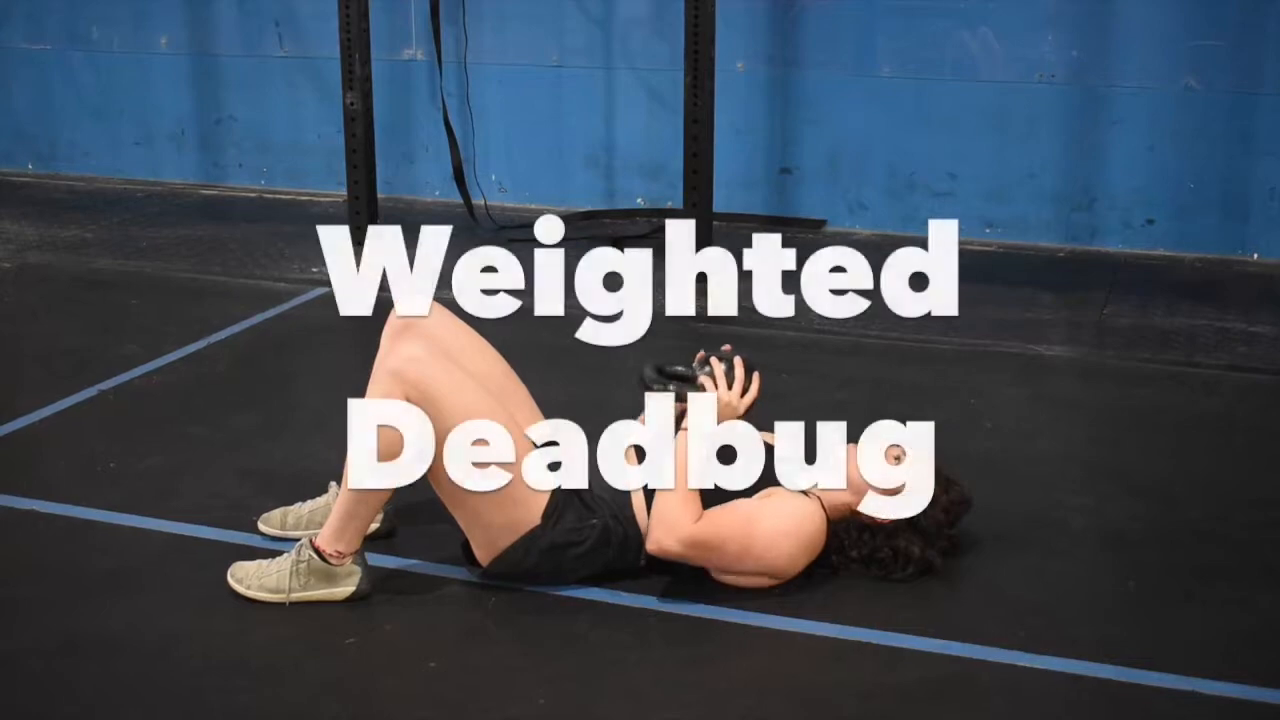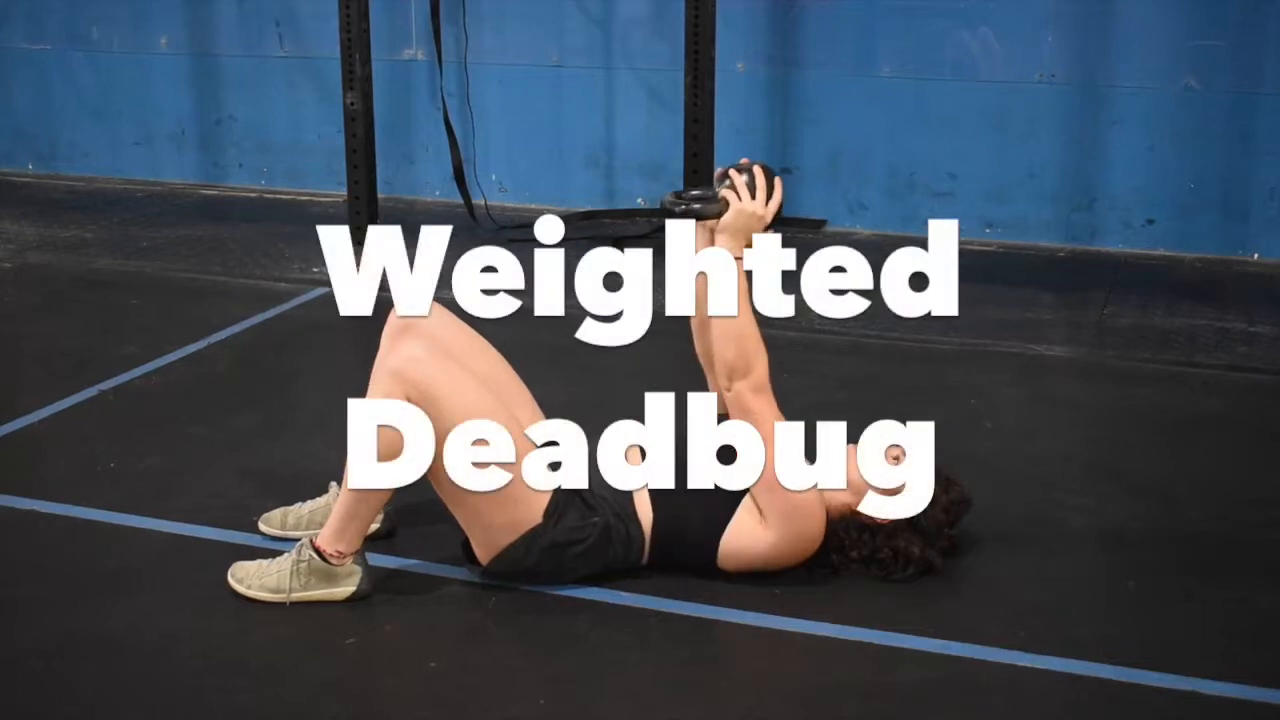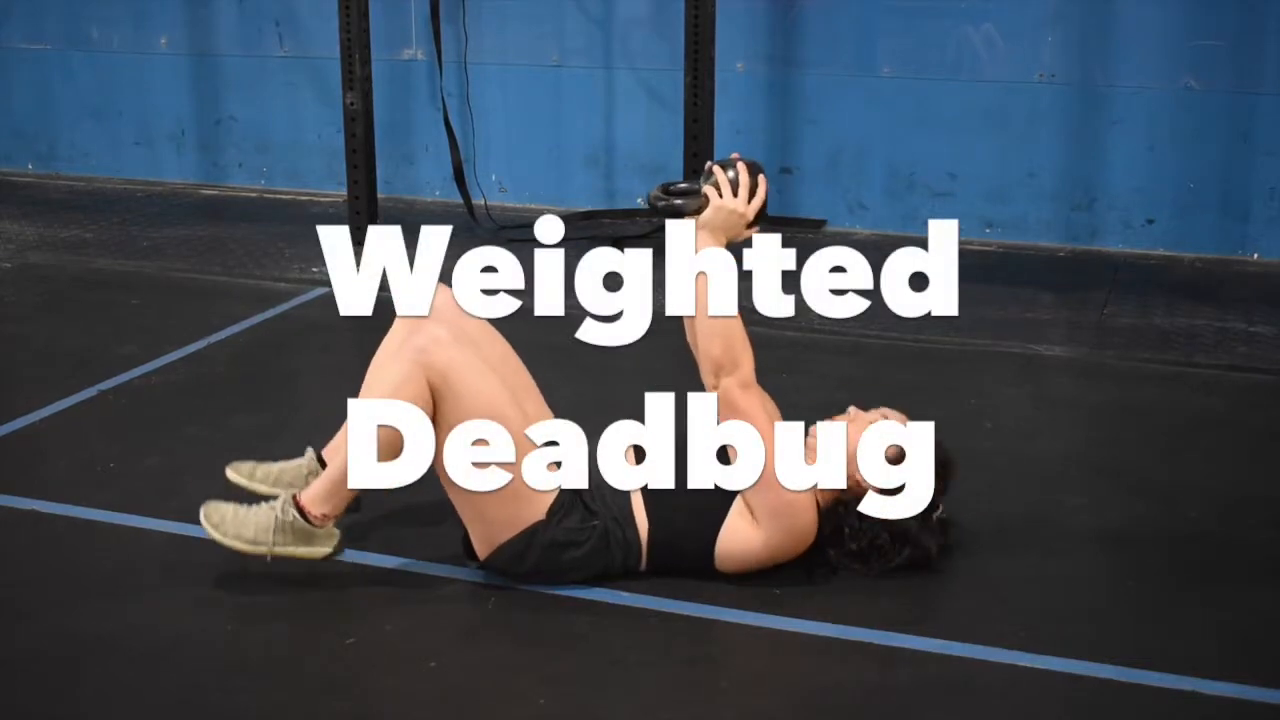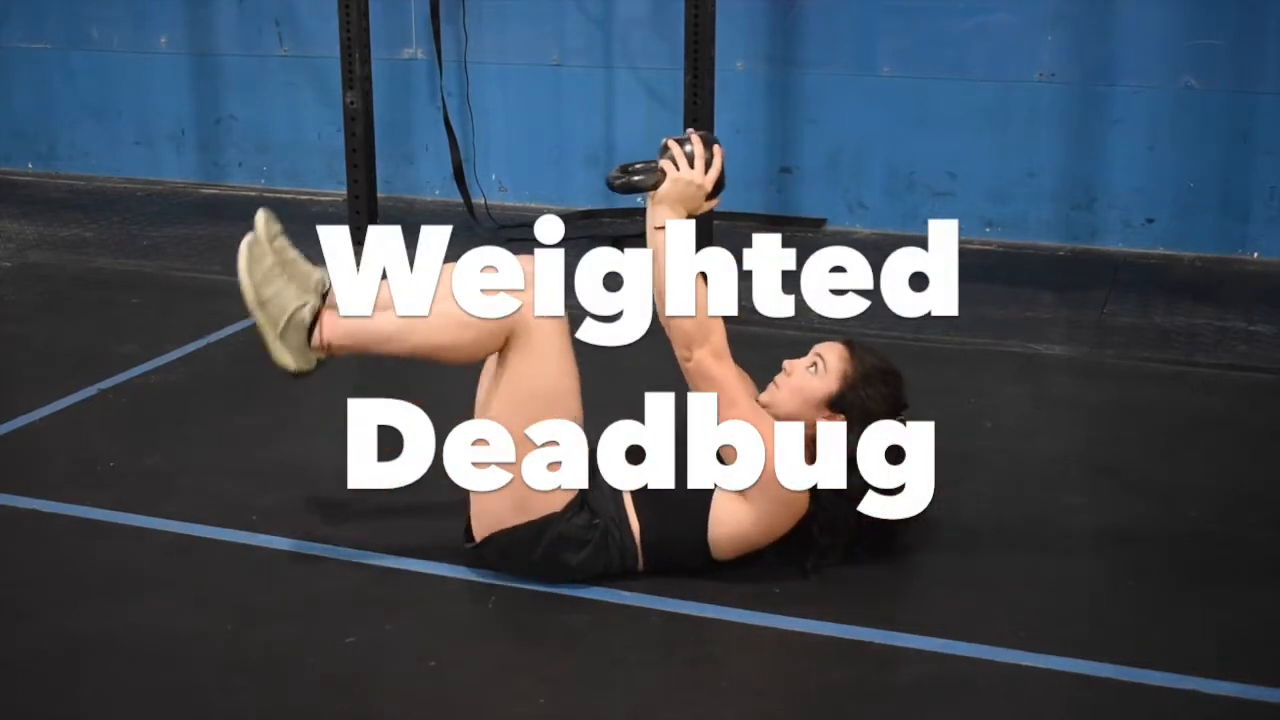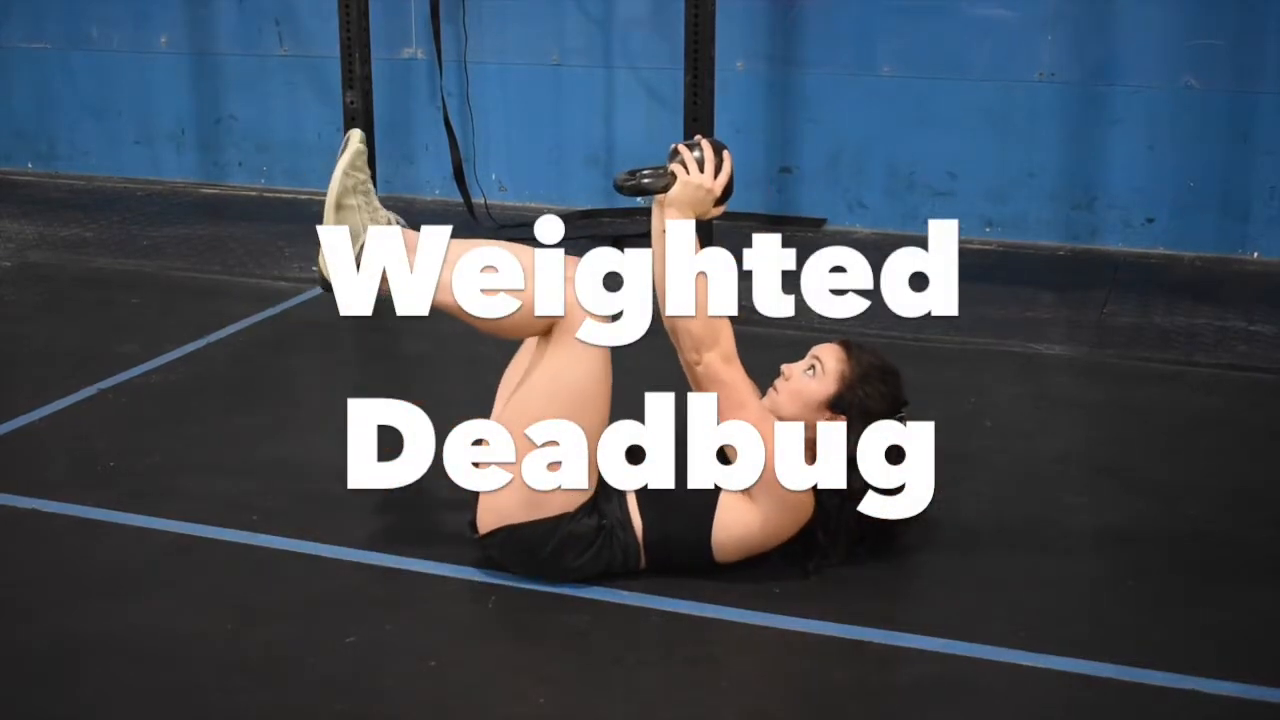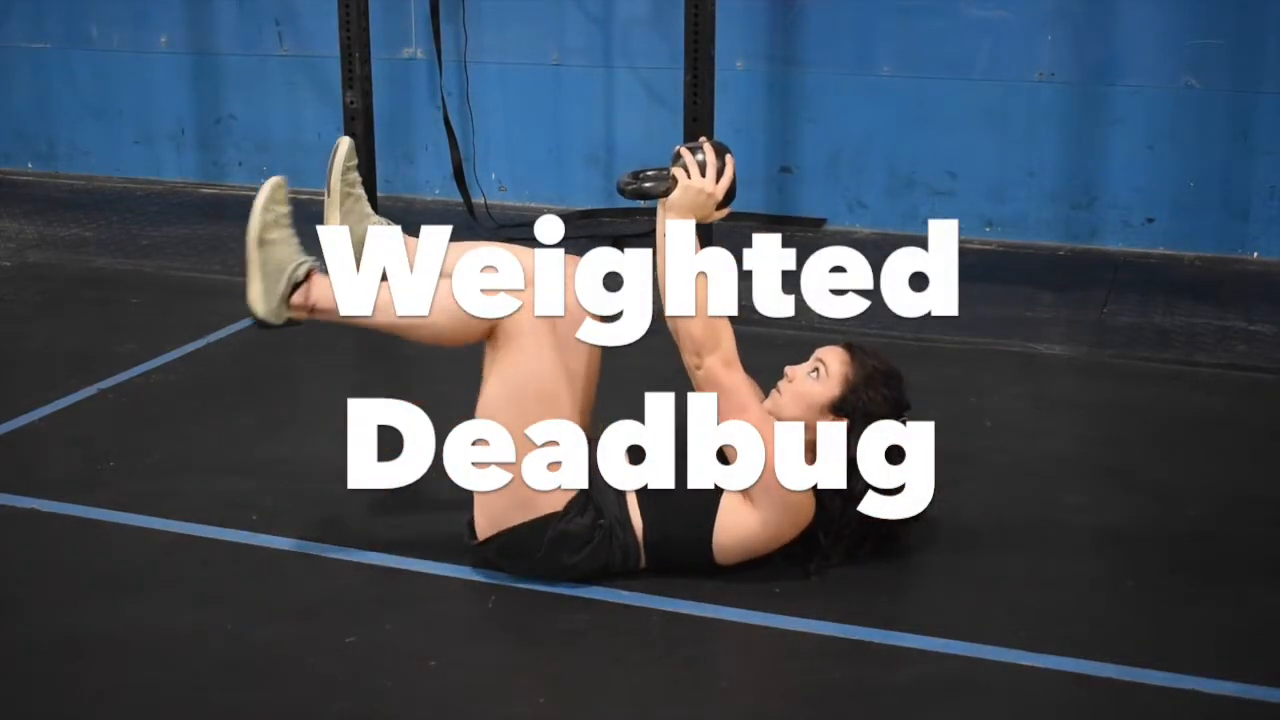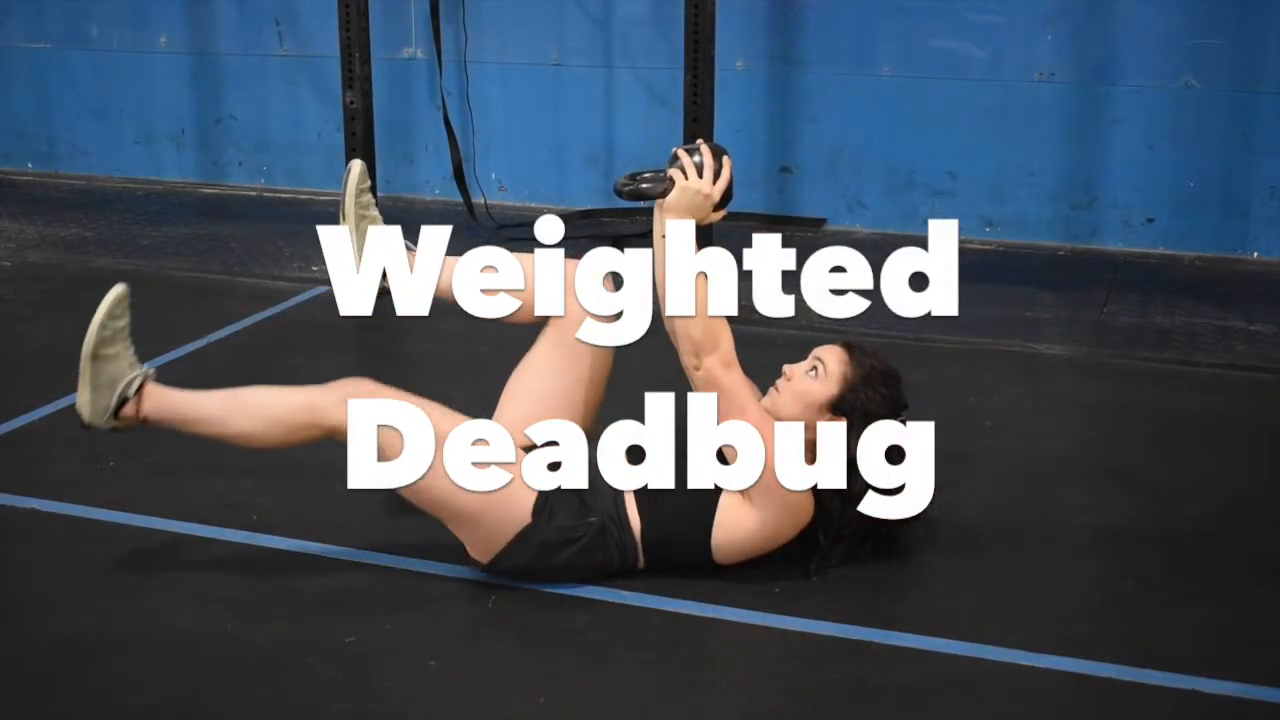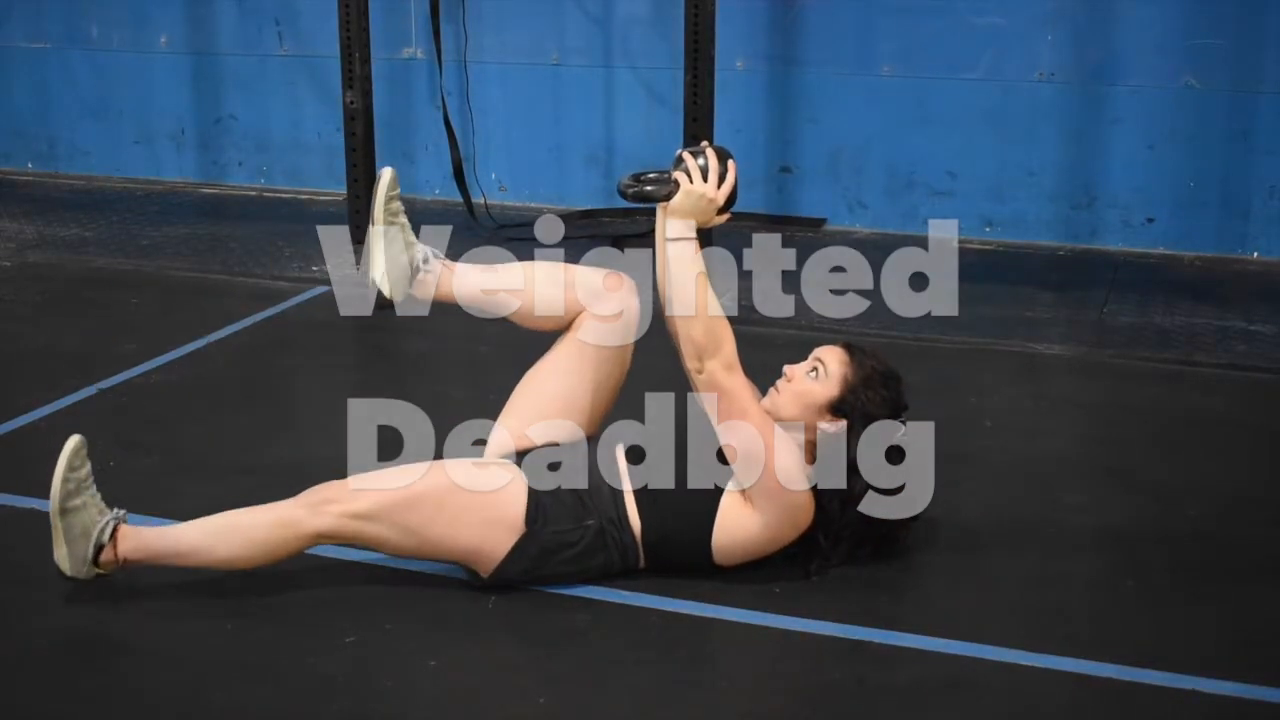
dt=0.5s
person 1, frame 1
left shoulder: (798, 531)
left elbow: (669, 535)
left hip: (549, 531)
left knee: (408, 367)
right knee: (415, 320)
left ankle: (330, 558)
right ankle: (356, 501)
person 1, frame 2
left shoulder: (798, 524)
left elbow: (742, 384)
right elbow: (716, 357)
left wrist: (733, 246)
right wrist: (708, 239)
left hip: (553, 532)
right hip: (564, 476)
left knee: (407, 367)
right knee: (414, 320)
left ankle: (330, 558)
right ankle: (357, 498)
person 1, frame 3
left shoulder: (793, 518)
right shoulder: (779, 463)
left elbow: (732, 381)
right elbow: (713, 359)
left wrist: (712, 243)
right wrist: (695, 234)
left hip: (550, 538)
right hip: (565, 487)
left knee: (431, 347)
right knee: (435, 306)
left ankle: (307, 514)
right ankle: (324, 468)
person 1, frame 4
left shoulder: (782, 487)
right shoulder: (764, 437)
left elbow: (700, 356)
right elbow: (698, 340)
left wrist: (668, 217)
right wrist: (666, 216)
left hip: (549, 536)
right hip: (567, 497)
left knee: (525, 303)
right knee: (520, 279)
left ankle: (315, 329)
right ankle: (326, 309)
person 1, frame 5
left shoulder: (787, 492)
right shoulder: (770, 448)
left elbow: (708, 356)
right elbow: (692, 343)
left wrist: (679, 221)
right wrist: (668, 217)
left hip: (546, 535)
right hip: (546, 510)
left knee: (575, 295)
right knee: (572, 287)
person 1, frame 6
left shoulder: (787, 497)
right shoulder: (775, 456)
left elbow: (708, 362)
right elbow: (712, 355)
left wrist: (679, 223)
right wrist: (674, 223)
left hip: (547, 535)
right hip: (566, 494)
left knee: (515, 301)
right knee: (569, 280)
left ankle: (301, 290)
person 1, frame 7
left shoulder: (785, 496)
right shoulder: (762, 445)
left elbow: (709, 362)
right elbow: (705, 358)
left wrist: (678, 223)
right wrist: (676, 226)
left hip: (546, 530)
right hip: (548, 477)
left knee: (348, 402)
left ankle: (137, 399)
person 1, frame 8
left shoulder: (786, 494)
right shoulder: (760, 446)
left elbow: (708, 367)
right elbow: (706, 354)
left wrist: (684, 229)
right wrist: (672, 224)
left hip: (545, 528)
right hip: (542, 470)
left knee: (325, 506)
right knee: (610, 295)
left ankle: (112, 543)
right ankle: (422, 276)
